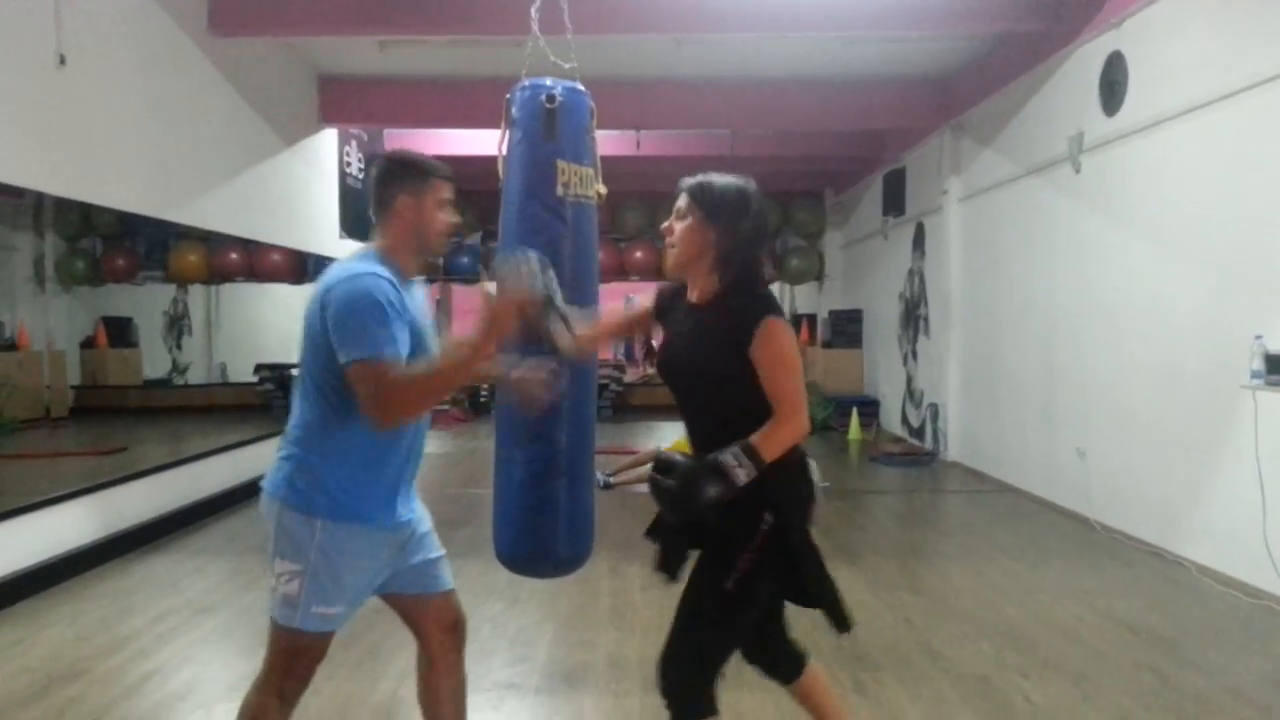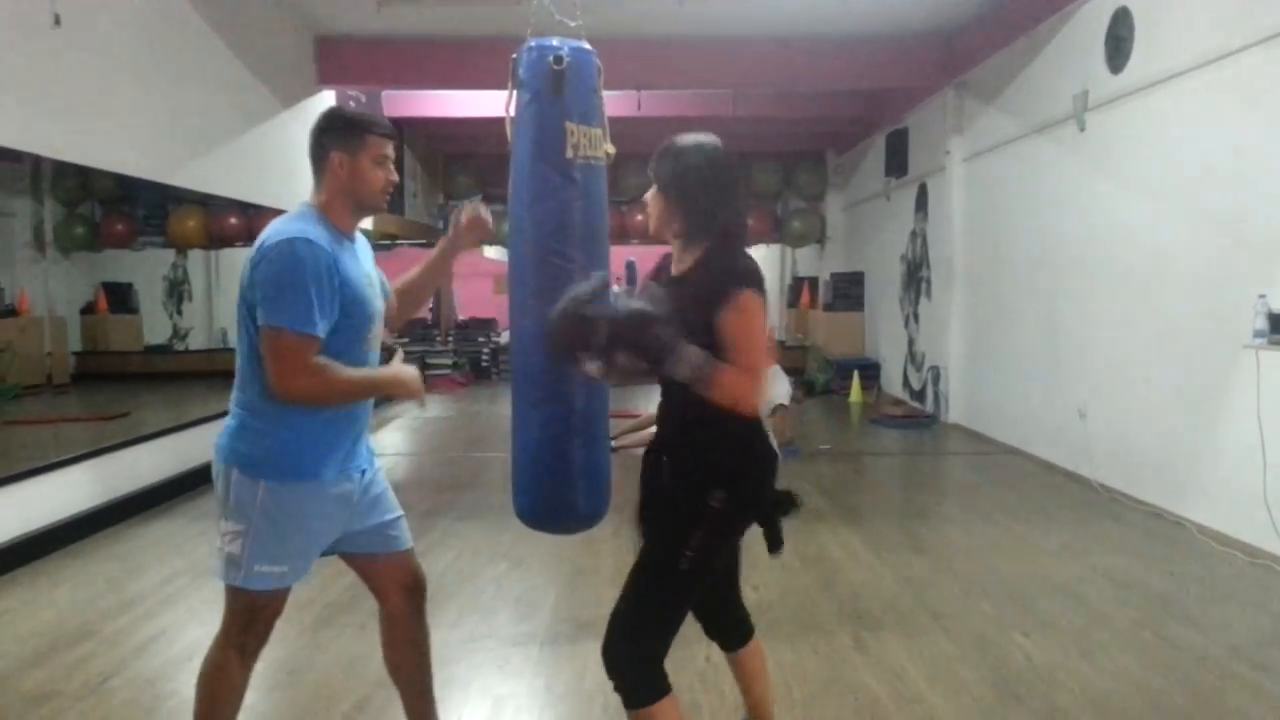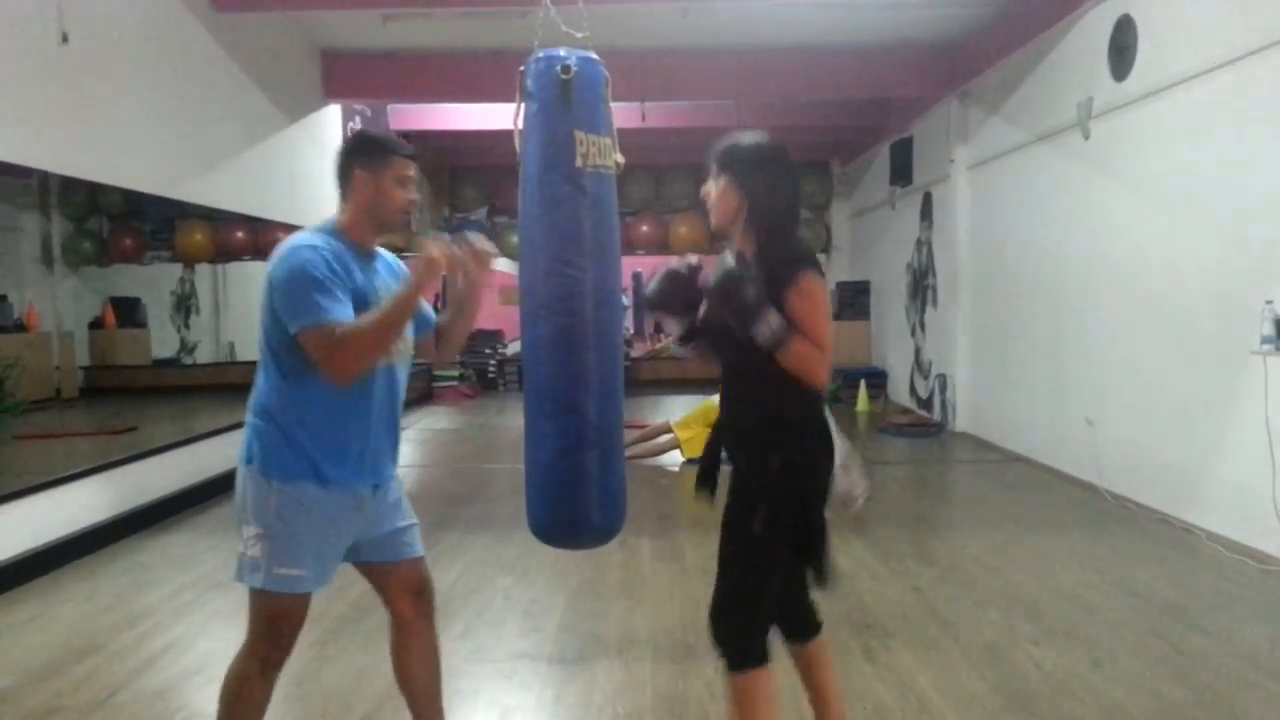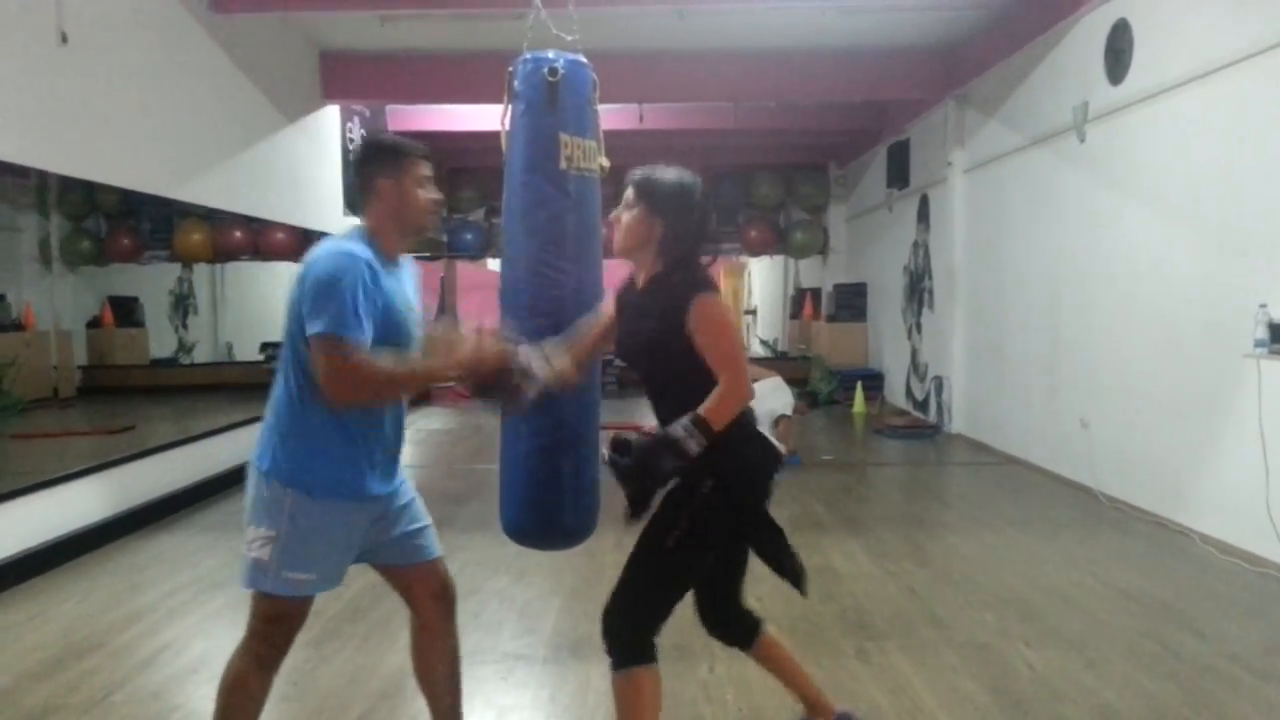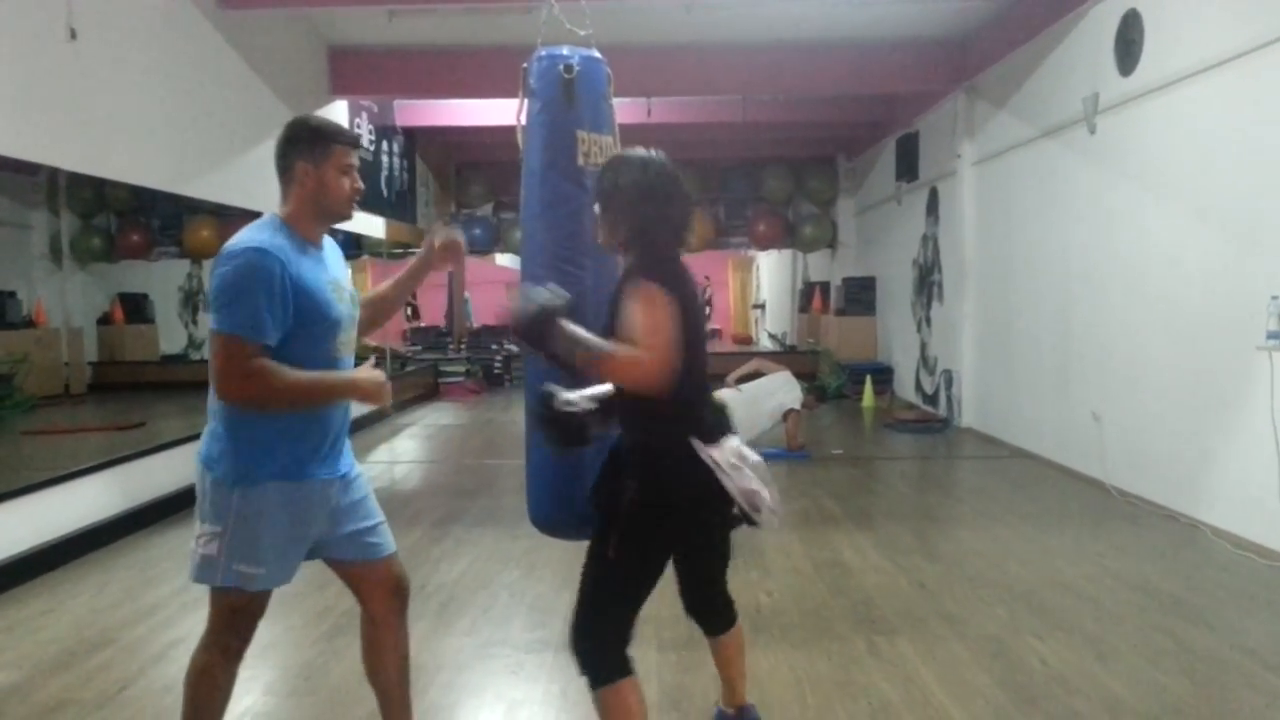
dt=1s
person 1, frame 1
left shoulder: (404, 285)
right shoulder: (362, 287)
left elbow: (433, 378)
right elbow: (390, 402)
right wrist: (485, 339)
left hip: (392, 505)
right hip: (324, 512)
left knee: (445, 629)
right knee: (291, 671)
person 1, frame 2
left shoulder: (353, 244)
right shoulder: (294, 248)
left elbow: (389, 311)
right elbow: (291, 379)
left wrist: (451, 247)
right wrist: (391, 380)
left hip: (350, 464)
right hip: (276, 474)
left knee: (404, 588)
right knee: (247, 629)
person 1, frame 3
left shoulder: (388, 265)
right shoulder: (306, 258)
left elbow: (443, 346)
right elbow: (343, 361)
left wrist: (468, 282)
right wrist: (416, 286)
left hip: (371, 475)
right hip: (294, 477)
left knee: (414, 600)
right knee: (272, 637)
person 1, frame 4
left shoulder: (398, 267)
right shoulder: (341, 267)
left elbow: (401, 370)
right elbow: (344, 382)
left wrist: (470, 363)
right wrist: (449, 362)
left hip: (378, 479)
right hip: (306, 482)
left knee: (434, 596)
right knee: (272, 635)
person 1, frame 5
left shoulder: (325, 250)
right shoulder: (255, 257)
left elbow: (357, 320)
right elbow: (231, 378)
left wrist: (424, 264)
right wrist: (346, 385)
left hip: (333, 469)
right hip: (257, 480)
left knee: (387, 591)
right knee: (232, 628)
person 2, frame 1
left shoulder: (756, 314)
right shoulder: (676, 301)
left elbow: (794, 420)
right elbow: (593, 336)
left wrist: (720, 473)
left hip: (761, 502)
right hip: (730, 501)
left knee: (683, 665)
right knee: (765, 641)
person 2, frame 2
left shoulder: (734, 280)
right shoulder: (672, 272)
left elbow: (750, 394)
right elbow: (655, 348)
left wrist: (675, 352)
right wrist: (595, 334)
left hip: (715, 478)
right hip: (708, 463)
left knee: (631, 646)
right knee: (719, 606)
person 2, frame 3
left shoulder: (794, 265)
right shoulder: (736, 260)
left elbow: (817, 371)
right elbow: (713, 346)
left wrist: (760, 317)
right wrist: (686, 311)
left hip: (785, 455)
right hip: (760, 450)
left knee: (735, 618)
right knee: (786, 601)
person 2, frame 4
left shoulder: (690, 290)
right shoulder: (635, 292)
left elbow: (738, 386)
right elbow: (574, 352)
left wrist: (674, 444)
left hip: (720, 474)
right hip: (712, 472)
left knee: (626, 620)
right knee: (724, 614)
person 2, frame 5
left shoulder: (649, 280)
right shoulder: (659, 276)
left elbow: (649, 371)
left wrist: (557, 330)
left hip: (665, 471)
right hip: (699, 467)
left knee: (596, 634)
right knee: (708, 598)
